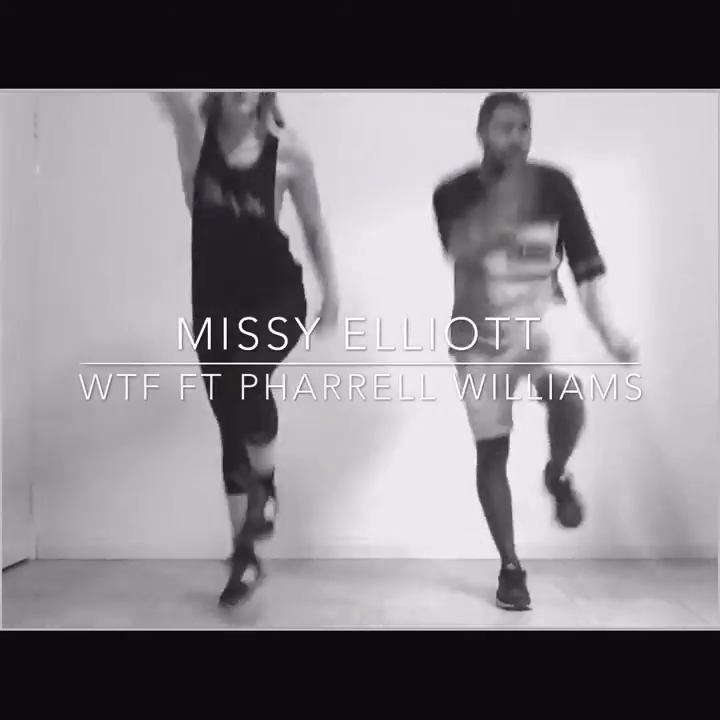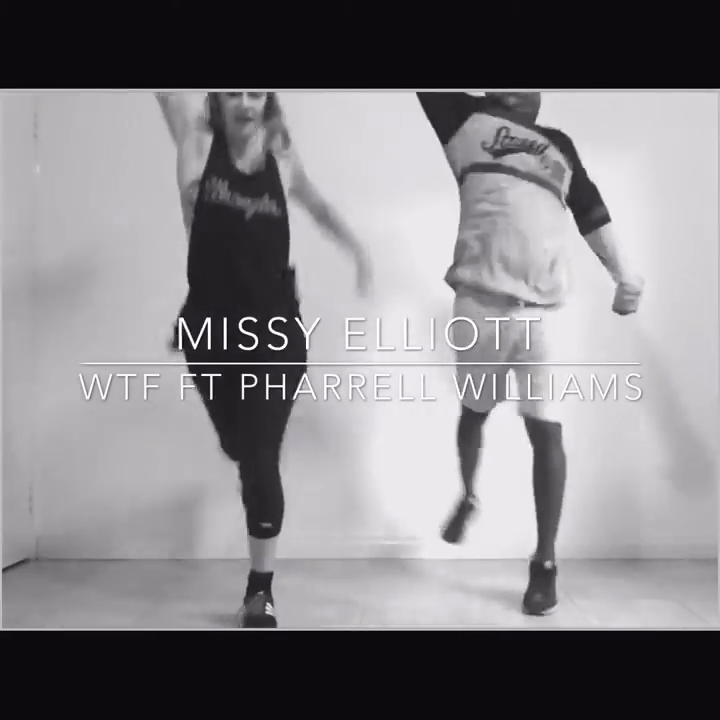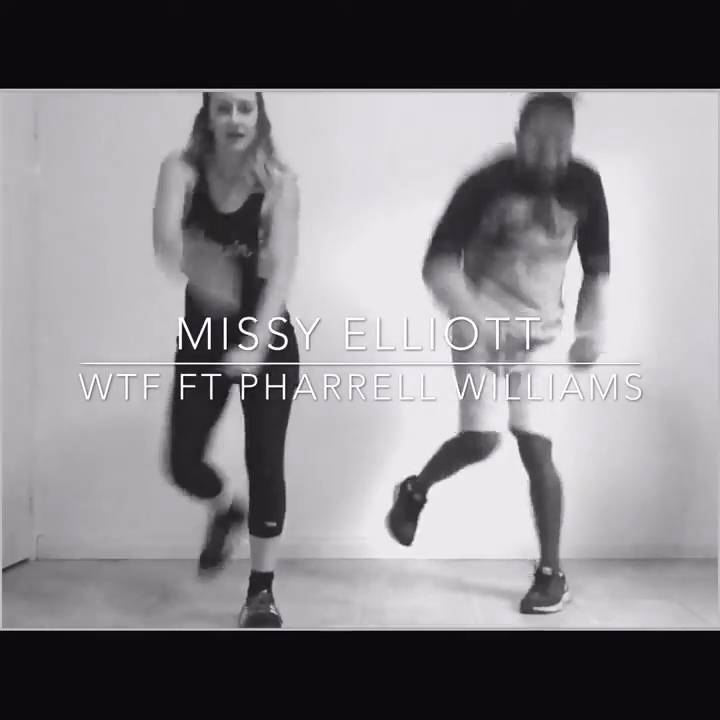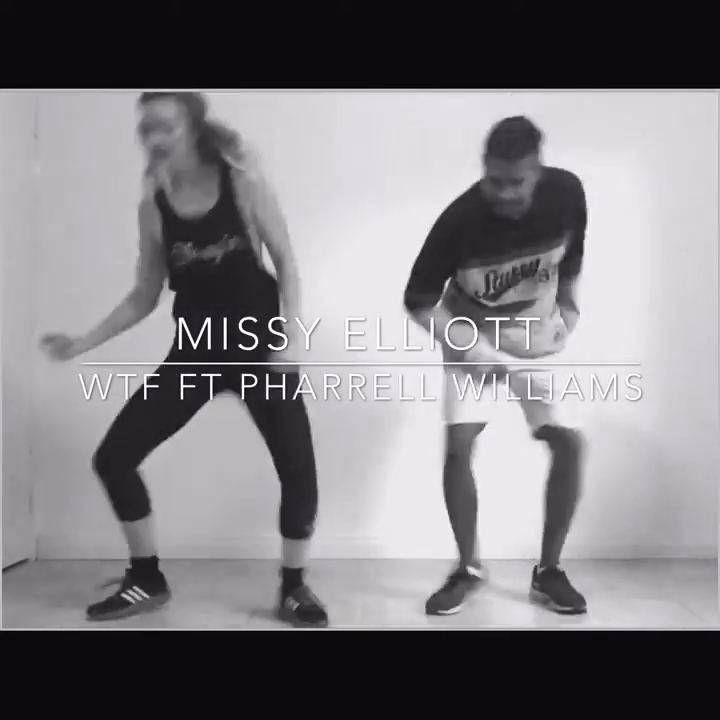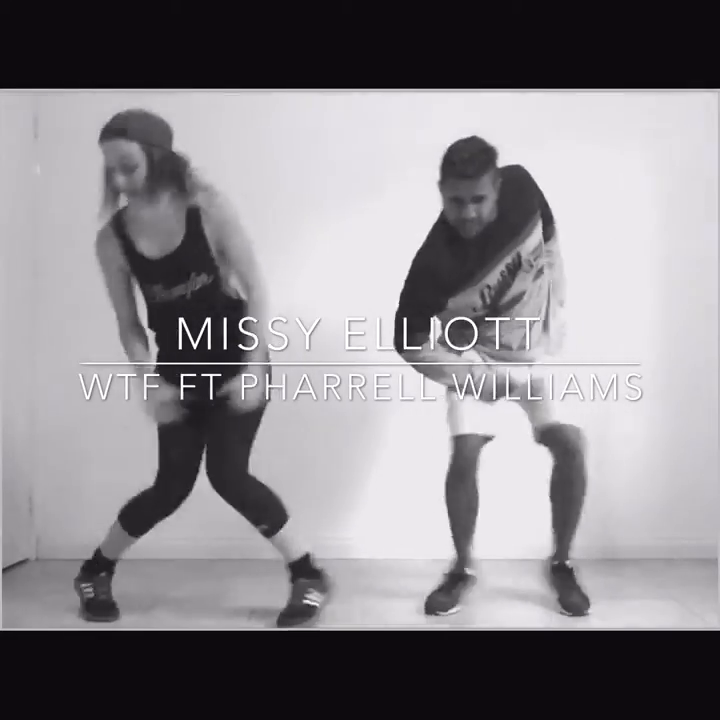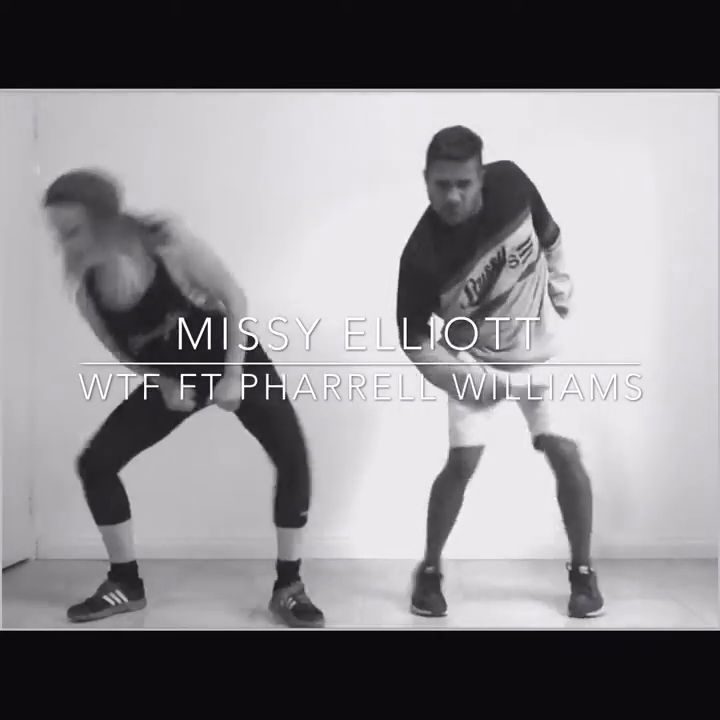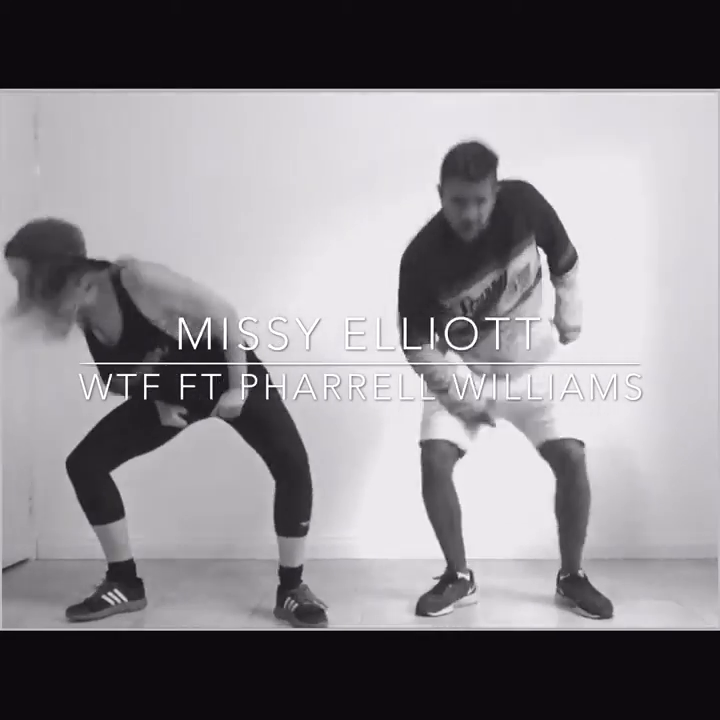
dt=0.2s
person 1, frame 1
left shoulder: (556, 186)
right shoulder: (454, 193)
left elbow: (586, 262)
right elbow: (460, 249)
left wrist: (608, 329)
right wrist: (494, 219)
left hip: (537, 329)
right hip: (478, 339)
left knee: (569, 399)
right knee: (492, 453)
left ankle: (558, 474)
right ankle: (510, 567)
person 1, frame 2
left shoulder: (560, 145)
right shoulder: (469, 121)
left elbow: (593, 216)
right elbow: (428, 91)
left wrist: (625, 276)
left hip: (537, 307)
right hip: (479, 301)
left knee: (547, 432)
right knee: (477, 410)
left ankle: (545, 563)
right ankle: (468, 496)
person 1, frame 3
left shoulder: (585, 183)
right shoulder: (483, 186)
left elbow: (595, 261)
right elbow: (436, 265)
left wrist: (589, 328)
right wrist: (470, 315)
left hip: (536, 335)
right hip: (479, 330)
left knee: (536, 448)
right knee: (482, 439)
left ankle: (550, 572)
right ankle: (414, 490)
person 1, frame 4
left shoulder: (566, 192)
right shoulder: (459, 219)
right elbow: (419, 302)
left wrist: (567, 316)
right wrist: (476, 351)
left hip: (536, 345)
right hip: (473, 345)
left knee: (570, 444)
right knee: (459, 444)
left ankle: (549, 570)
right ankle: (468, 568)
person 1, frame 5
left shoulder: (523, 187)
right shoulder: (435, 259)
right elbow: (410, 341)
left wrist: (555, 301)
right wrist: (482, 377)
left hip: (537, 348)
right hip: (473, 359)
left knee: (570, 445)
right knee: (466, 456)
left ankle: (562, 564)
right ankle: (460, 570)
person 1, frame 6
left shoulder: (511, 181)
right shoulder: (421, 255)
left elbow: (550, 239)
right elbow: (415, 342)
left wrist: (561, 295)
right wrist: (479, 380)
left hip: (538, 350)
right hip: (474, 362)
left knee: (564, 454)
right knee: (462, 462)
left ankle: (583, 570)
right ankle: (429, 570)
person 1, frame 7
left shoulder: (524, 202)
right shoulder: (422, 258)
left elbow: (565, 260)
right elbow: (414, 341)
left wrist: (569, 317)
right wrist: (459, 391)
left hip: (528, 364)
right hip: (462, 370)
left knee: (571, 460)
right knee: (435, 461)
left ankle: (571, 576)
right ankle: (459, 577)
person 2, frame 1
left shoulder: (288, 149)
right shoulder: (193, 132)
left elbow: (313, 224)
right elbow: (168, 97)
left wrist: (330, 290)
left hip: (275, 299)
right hip: (214, 303)
left knee: (250, 382)
right knee: (233, 423)
left ankle: (263, 481)
right ankle: (244, 556)
person 2, frame 2
left shoulder: (284, 161)
right shoulder: (197, 146)
left elbow: (317, 205)
right elbow: (170, 97)
left wrist: (356, 247)
left hip: (274, 328)
right hip: (209, 327)
left knee: (261, 459)
right knee: (240, 444)
left ankle: (260, 591)
person 2, frame 3
left shoulder: (278, 183)
right shoulder: (180, 171)
left elbow: (281, 269)
right elbow: (164, 241)
left wrist: (255, 345)
right wrist: (198, 267)
left hip: (265, 339)
right hip: (202, 339)
left knee: (266, 462)
right knee: (182, 464)
left ankle: (261, 590)
right ankle: (226, 511)
person 2, frame 4
left shoulder: (243, 180)
right shoulder: (153, 208)
left elbow: (286, 261)
right elbow: (145, 296)
left wrist: (292, 333)
right wrist: (85, 342)
left hip: (258, 346)
right hip: (191, 351)
left knee: (298, 467)
right knee: (114, 456)
left ankle: (294, 585)
right ankle: (147, 577)
person 2, frame 5
left shoulder: (209, 209)
right shoulder: (111, 240)
left elbow: (256, 290)
right elbow: (128, 324)
left wrist: (253, 366)
right wrist: (149, 380)
left hip: (239, 359)
right hip: (180, 367)
left knee: (226, 474)
right knee: (171, 487)
left ankle: (307, 576)
right ankle: (96, 571)
person 2, frame 6
left shoulder: (170, 245)
right shoulder: (88, 292)
left elbow: (234, 297)
right elbow: (122, 349)
left wrist: (235, 371)
right wrist: (162, 382)
left hip: (236, 362)
right hip: (170, 379)
left knee: (292, 455)
right knee: (94, 462)
left ankle: (288, 584)
right ankle: (125, 581)
person 2, frame 7
left shoulder: (138, 280)
right shoulder: (83, 316)
left elbow: (223, 315)
right elbow: (124, 375)
left wrist: (238, 385)
right wrist: (158, 402)
left hip: (231, 380)
right hip: (170, 392)
left knee: (292, 467)
right knee: (84, 464)
left ankle: (291, 589)
right ankle: (125, 582)
